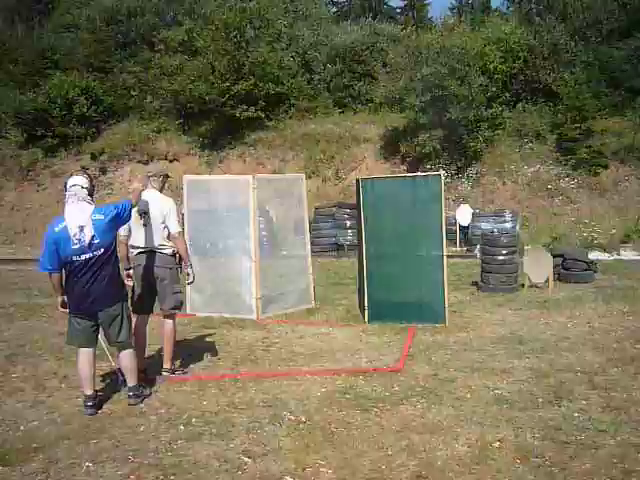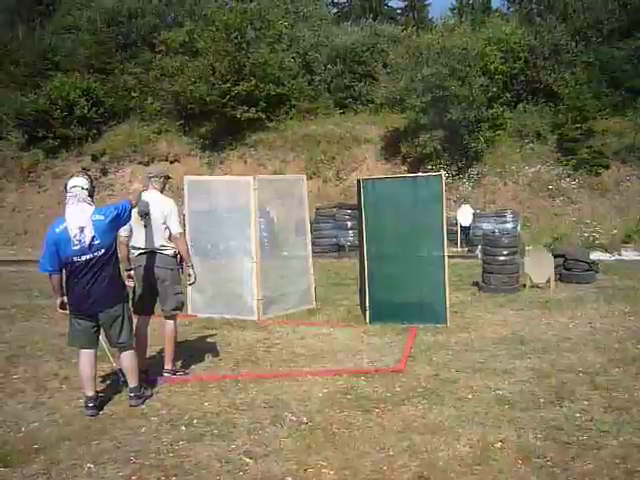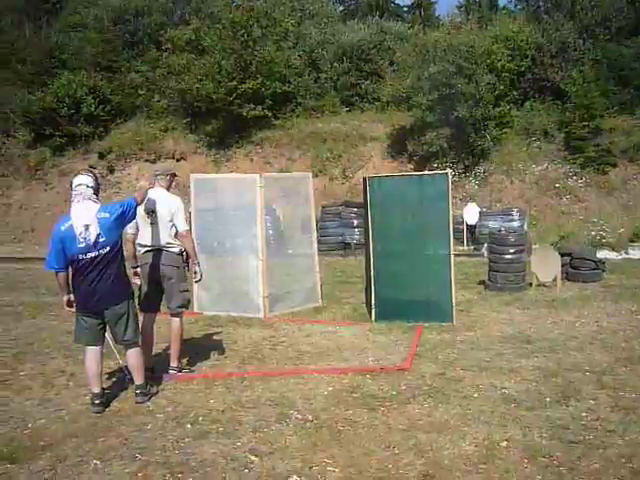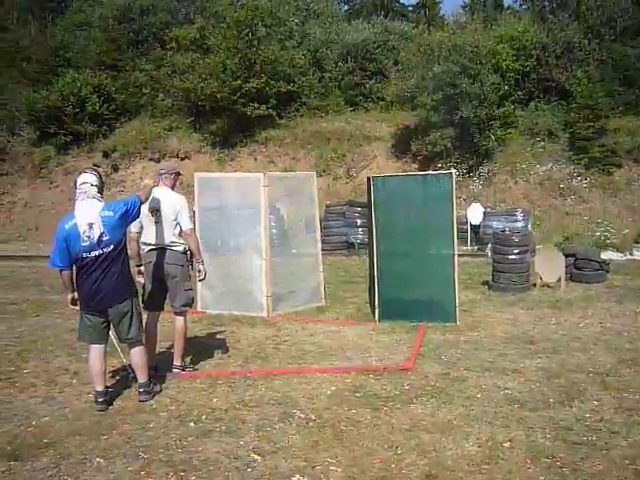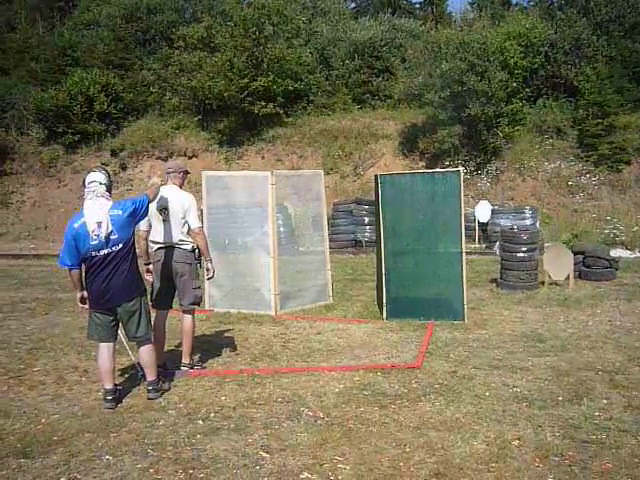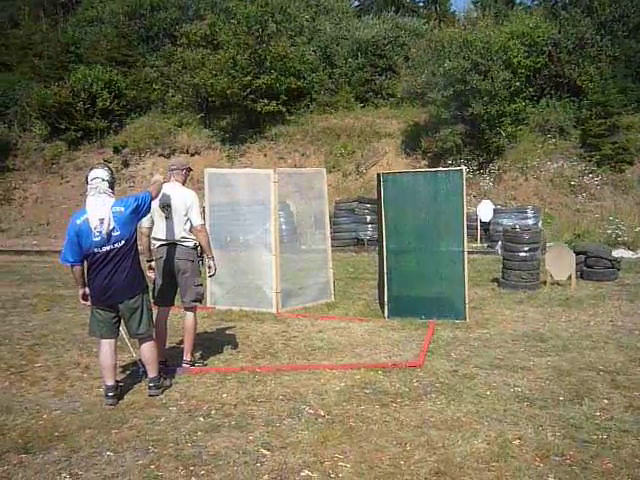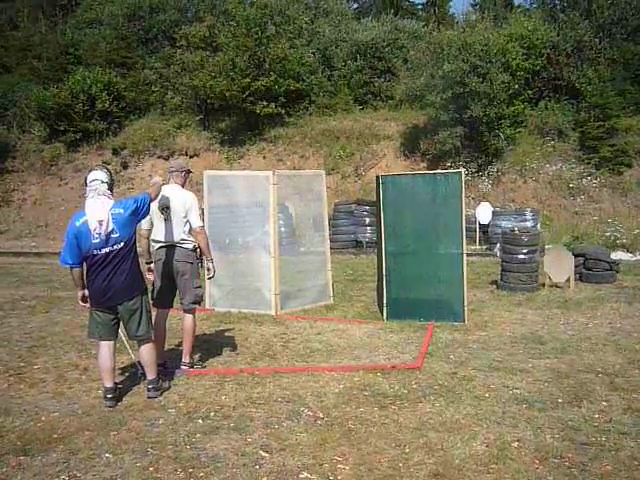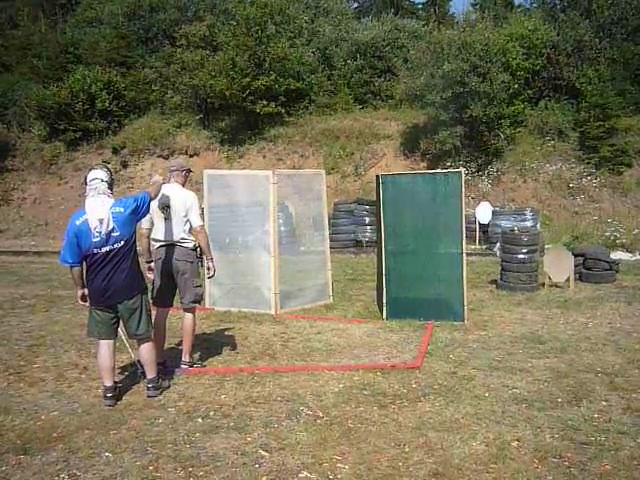
dt=0.3s
person 1, frame 1
left shoulder: (55, 228)
right shoulder: (106, 215)
left elbow: (53, 270)
right elbow: (131, 203)
left wrist: (60, 294)
right wrist: (137, 189)
left hip: (79, 300)
right hip: (111, 296)
left knee: (85, 348)
right knee: (124, 344)
left ankle: (89, 399)
right ankle: (134, 390)
person 1, frame 2
left shoulder: (56, 229)
right shoulder: (107, 216)
left elbow: (54, 271)
right elbow: (131, 202)
left wrist: (59, 295)
right wrist: (137, 190)
left hip: (79, 301)
right hip: (112, 297)
left knee: (86, 349)
right knee: (125, 344)
left ankle: (91, 401)
right ankle: (135, 392)
person 1, frame 3
left shoulder: (62, 227)
right shoulder: (112, 213)
left elbow: (60, 269)
right elbow: (137, 200)
left wrist: (66, 293)
right wrist: (144, 187)
left hip: (86, 298)
right hip: (117, 294)
left knee: (92, 346)
right knee: (131, 342)
left ankle: (97, 398)
right ankle: (141, 389)
person 1, frame 4
left shoulder: (66, 225)
right shoulder: (115, 212)
left elbow: (64, 267)
right elbow: (141, 198)
left wrist: (70, 292)
right wrist: (148, 186)
left hip: (89, 297)
right hip: (121, 293)
left knee: (96, 345)
right knee: (134, 340)
left ankle: (100, 395)
right ankle: (144, 387)
person 1, frame 5
left shoulder: (75, 224)
right shoulder: (124, 210)
left elbow: (73, 266)
right elbow: (149, 197)
left wrist: (79, 290)
right wrist: (156, 184)
left hip: (98, 295)
right hip: (130, 291)
left knee: (105, 343)
right knee: (143, 339)
left ankle: (109, 394)
right ankle: (153, 385)
person 1, frame 6
left shoulder: (77, 220)
right shoulder: (127, 207)
left elbow: (75, 262)
right elbow: (152, 193)
left wrist: (82, 287)
right wrist: (158, 181)
left hip: (100, 292)
right hip: (132, 288)
left knee: (106, 339)
right knee: (145, 335)
left ankle: (111, 390)
right ankle: (154, 382)
person 1, frame 7
left shoulder: (77, 222)
right shoulder: (126, 209)
left elbow: (74, 264)
right elbow: (151, 196)
left wrist: (81, 289)
right wrist: (157, 183)
left hip: (99, 293)
right hip: (131, 289)
left knee: (105, 342)
right knee: (144, 337)
left ankle: (109, 392)
right ankle: (153, 384)
person 1, frame 8
left shoulder: (77, 221)
right shoulder: (126, 208)
left elbow: (74, 263)
right elbow: (150, 195)
left wrist: (80, 288)
right wrist: (157, 183)
left hip: (99, 293)
right hip: (131, 289)
left knee: (105, 341)
right knee: (143, 336)
left ankle: (109, 391)
right ankle: (153, 382)
person 2, frame 1
right shoulder: (166, 202)
left elbow: (122, 239)
right elbow: (176, 236)
left wrist: (127, 267)
right wrist: (188, 264)
left hip: (140, 261)
right hip: (163, 260)
left knee: (141, 316)
right knee: (169, 315)
left ankle: (140, 366)
right ankle: (168, 366)
person 2, frame 2
right shoulder: (166, 203)
left elbow: (123, 240)
right elbow: (177, 237)
left wrist: (127, 268)
right wrist: (189, 265)
left hip: (140, 262)
right hip: (164, 260)
left knee: (142, 317)
right knee: (170, 315)
left ankle: (141, 367)
right ankle: (169, 366)
person 2, frame 3
right shoulder: (173, 200)
left elbow: (130, 238)
right elbow: (184, 234)
left wrist: (134, 265)
right wrist: (195, 262)
left hip: (147, 259)
right hip: (170, 258)
left knee: (148, 315)
right knee: (176, 313)
left ankle: (147, 364)
right ankle: (175, 364)
person 2, frame 4
right shoulder: (177, 199)
left elbow: (133, 236)
right elbow: (188, 233)
left wrist: (138, 264)
right wrist: (199, 261)
left hip: (151, 258)
right hip: (174, 257)
left knee: (152, 313)
right knee: (179, 312)
left ankle: (150, 363)
right ankle: (178, 363)
person 2, frame 5
left shoulder: (151, 199)
right shoulder: (185, 198)
left elbow: (142, 235)
right elbow: (197, 231)
left wrist: (146, 262)
right wrist: (208, 260)
left hip: (159, 256)
right hip: (182, 255)
left knee: (161, 312)
right knee: (188, 310)
left ankle: (159, 361)
right ankle: (187, 361)
person 2, frame 6
right shoulder: (188, 195)
left elbow: (144, 232)
right elbow: (199, 229)
left wrist: (149, 259)
right wrist: (210, 257)
left hip: (162, 253)
right hip: (185, 252)
left knee: (162, 308)
right knee: (190, 307)
left ankle: (160, 358)
right ankle: (188, 358)
person 2, frame 7
left shoulder: (153, 198)
right shoulder: (187, 197)
left elbow: (144, 234)
right elbow: (198, 231)
left wrist: (148, 261)
right wrist: (209, 259)
left hip: (161, 255)
right hip: (184, 254)
left knee: (161, 310)
right knee: (189, 310)
left ankle: (159, 360)
right ankle: (186, 360)
person 2, frame 8
left shoulder: (153, 197)
right shoulder: (188, 196)
left elbow: (144, 233)
right elbow: (198, 230)
left wrist: (148, 260)
right wrist: (209, 259)
left hip: (161, 255)
right hip: (184, 254)
left knee: (161, 309)
right knee: (189, 309)
left ankle: (159, 359)
right ankle: (186, 359)
